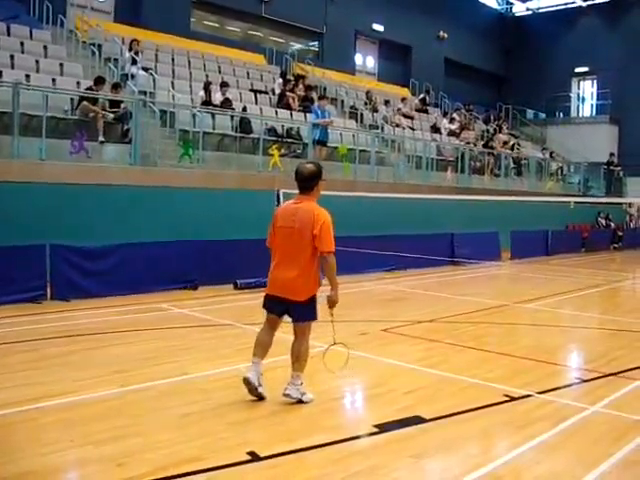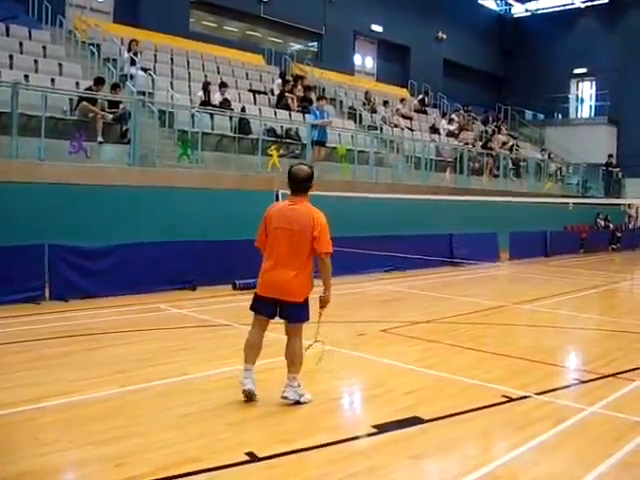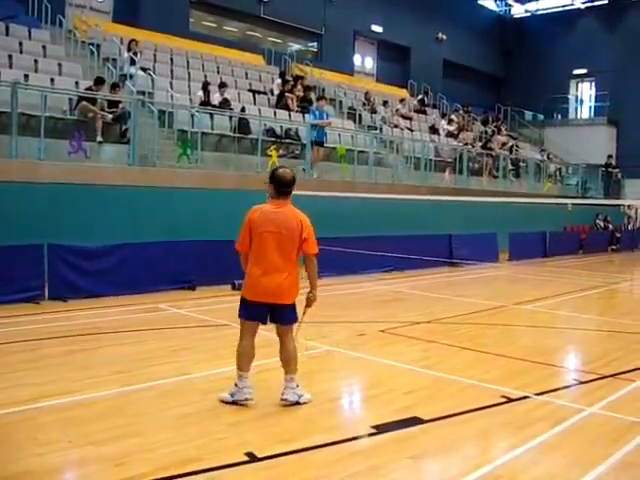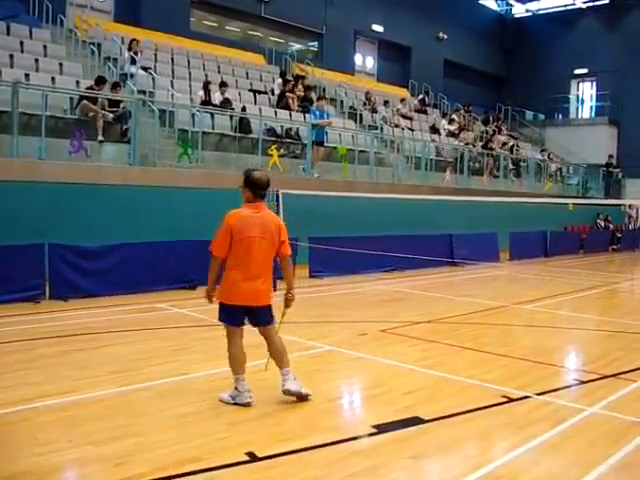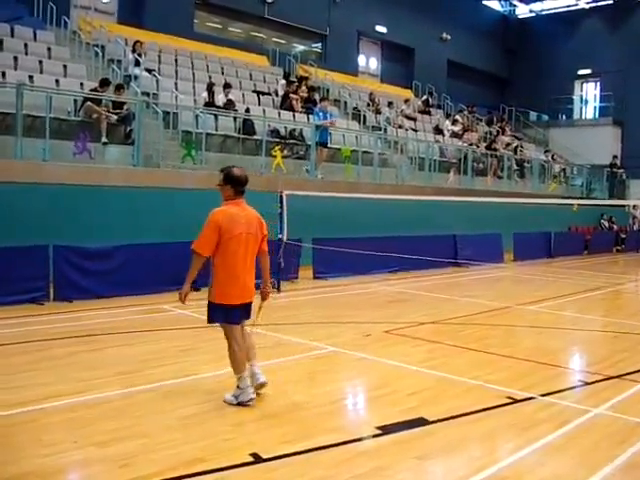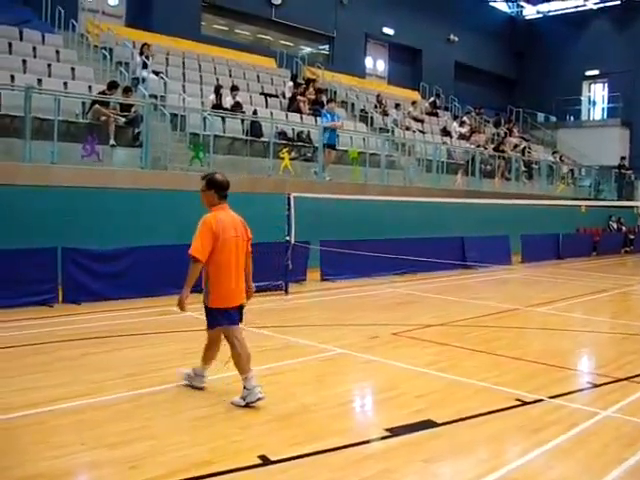
dt=0.2s
person 1, frame 1
left shoulder: (281, 210)
right shoulder: (320, 215)
left elbow: (272, 247)
right elbow: (327, 256)
right wrist: (334, 288)
left hip: (276, 283)
right hip: (302, 287)
left knee: (269, 325)
right knee: (301, 334)
left ankle: (254, 372)
right ankle: (295, 386)
person 1, frame 2
left shoulder: (272, 211)
right shoulder: (316, 217)
left elbow: (262, 247)
right elbow: (324, 257)
right wrist: (327, 289)
left hip: (267, 284)
right hip: (296, 287)
left knee: (257, 328)
right knee: (294, 336)
left ankle: (248, 379)
right ankle: (292, 388)
person 1, frame 3
left shoulder: (255, 214)
right shoulder: (301, 219)
left elbow: (243, 252)
right elbow: (310, 258)
right wrist: (313, 289)
left hip: (255, 288)
right hip: (284, 290)
left knee: (247, 335)
right knee: (287, 337)
left ankle: (242, 388)
right ankle: (291, 389)
person 1, frame 4
left shoulder: (233, 218)
right shoulder: (276, 221)
left elbow: (217, 256)
right elbow: (286, 259)
left wrist: (211, 284)
right wrist: (290, 290)
left hip: (232, 291)
right hip: (261, 293)
left knee: (234, 338)
right knee: (271, 335)
left ankle: (241, 391)
right ankle: (289, 381)
person 1, frame 5
left shoulder: (219, 216)
right shoulder: (256, 217)
left elbow: (201, 253)
right elbow: (264, 254)
left wrist: (188, 283)
right wrist: (266, 283)
left hip: (223, 291)
right hip: (246, 290)
left knee: (233, 336)
right knee: (241, 331)
left ankle: (244, 389)
right ankle: (256, 374)
person 1, frame 6
left shoulder: (209, 221)
right shoulder: (238, 220)
left elbow: (198, 258)
right elbow: (247, 255)
left wrist: (187, 289)
right wrist: (249, 283)
left hip: (218, 293)
right hip: (236, 291)
left knee: (234, 338)
right knee: (214, 333)
left ankle: (251, 389)
right ankle: (198, 375)
